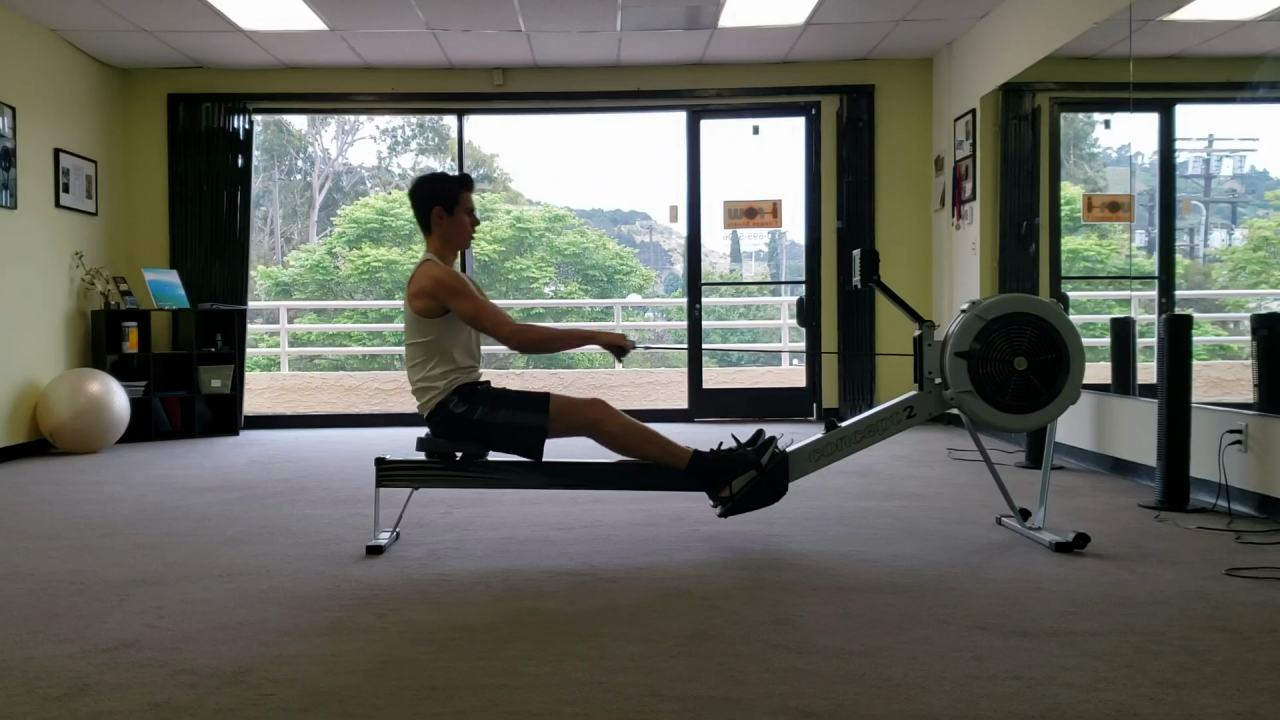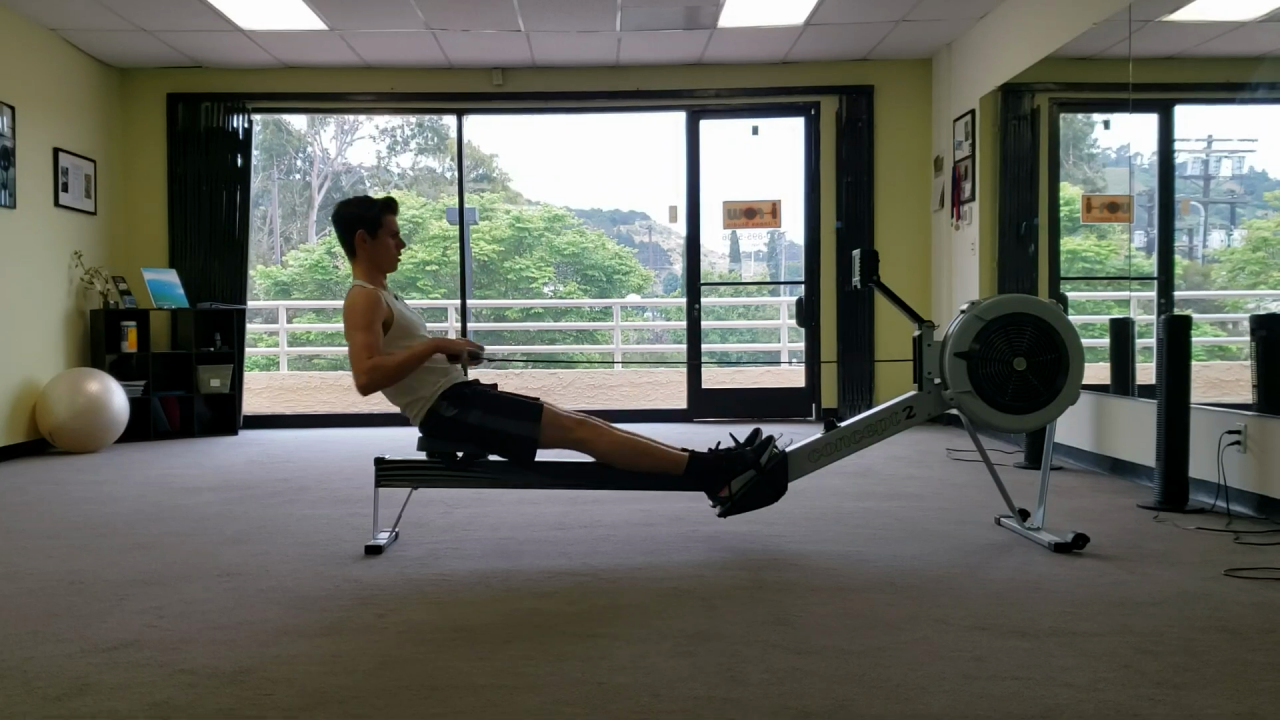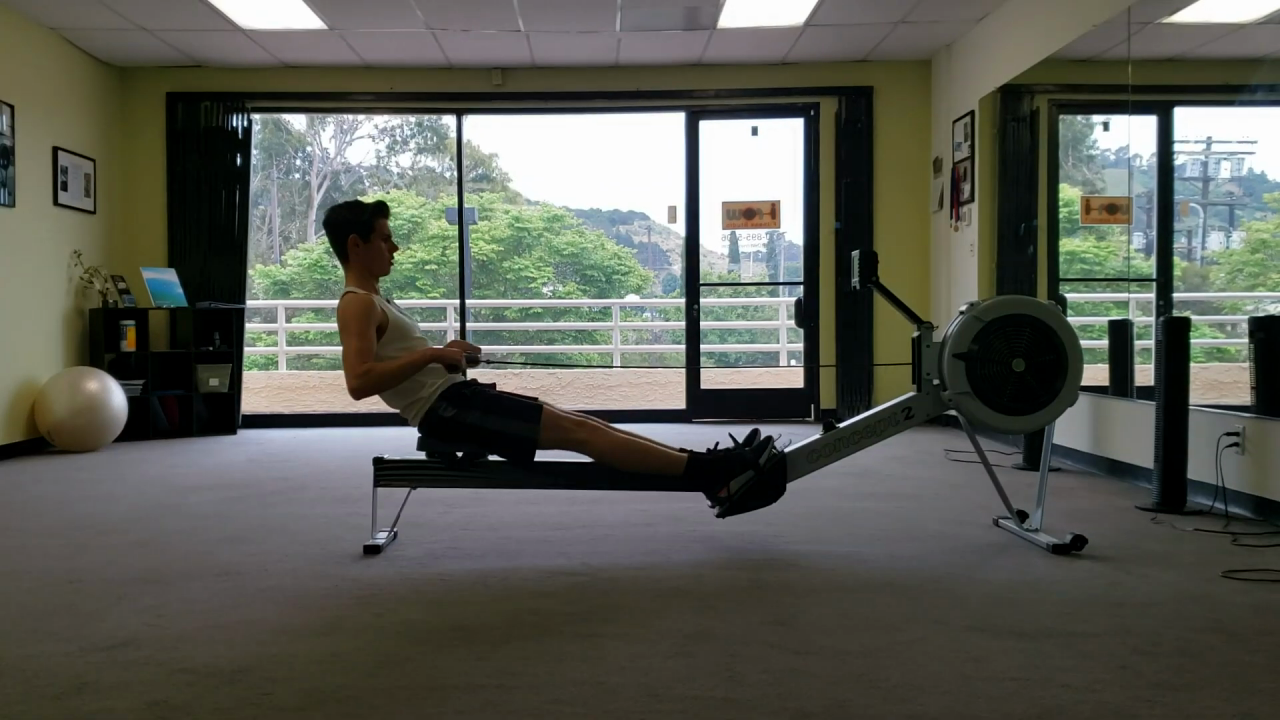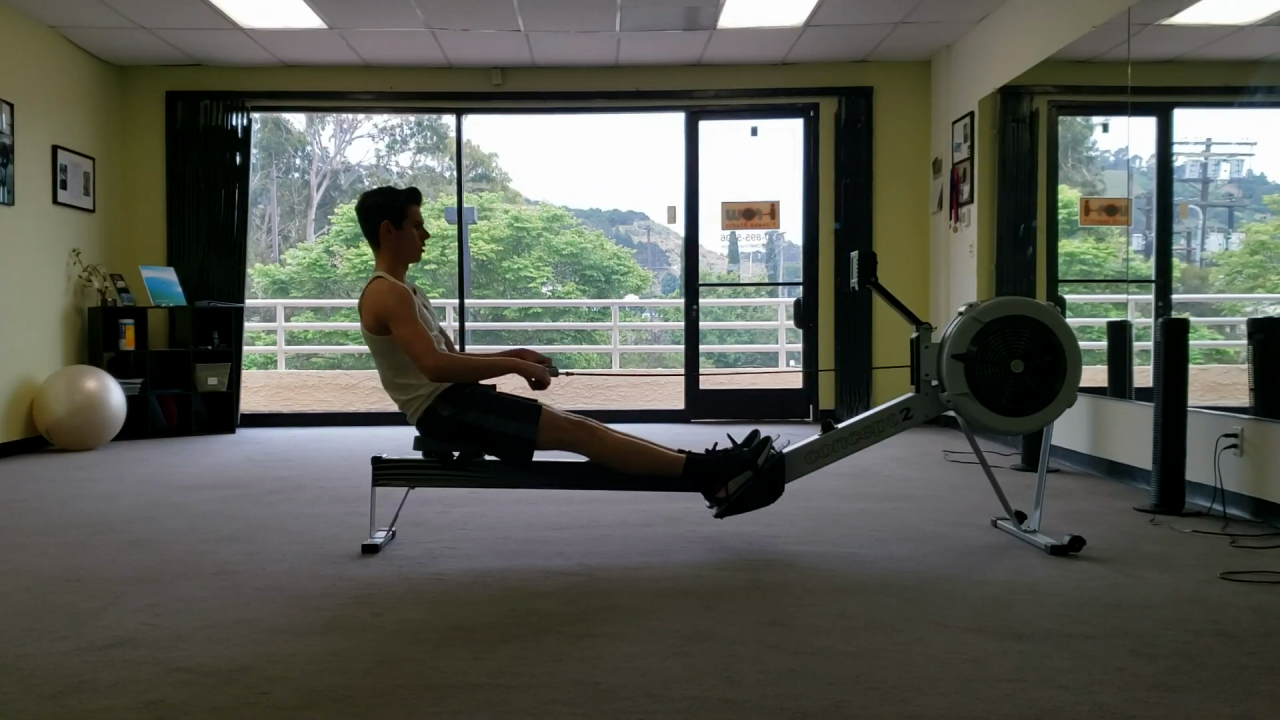
dt=0.3s
person 1, frame 1
left shoulder: (443, 276)
right shoulder: (438, 277)
left elbow: (506, 333)
right elbow: (519, 337)
left wrist: (583, 337)
right wrist: (597, 337)
left hip: (467, 402)
right hip: (455, 408)
left knee: (593, 413)
right knee: (591, 414)
left ankle: (709, 467)
right ankle: (712, 472)
person 1, frame 2
left shoulder: (381, 296)
right shoulder: (365, 300)
right elbow: (367, 379)
left wrist: (451, 350)
right wrist: (435, 345)
left hip: (456, 398)
right hip: (445, 410)
left knee: (584, 422)
right knee: (577, 431)
left ankle: (704, 464)
right ankle: (706, 471)
person 1, frame 3
left shoulder: (373, 300)
right shoulder: (357, 306)
right elbow: (360, 382)
left wrist: (445, 354)
right wrist: (433, 353)
left hip: (457, 397)
right hip: (446, 409)
left knee: (583, 422)
right knee: (576, 430)
left ankle: (707, 465)
right ankle: (705, 471)
person 1, frame 4
left shoulder: (404, 290)
right shoulder: (387, 293)
right elbow: (435, 367)
left wrist: (510, 358)
right wrist: (513, 364)
left hip: (457, 400)
right hip: (443, 410)
left knee: (580, 426)
right knee: (576, 433)
left ankle: (702, 466)
right ankle: (706, 473)
